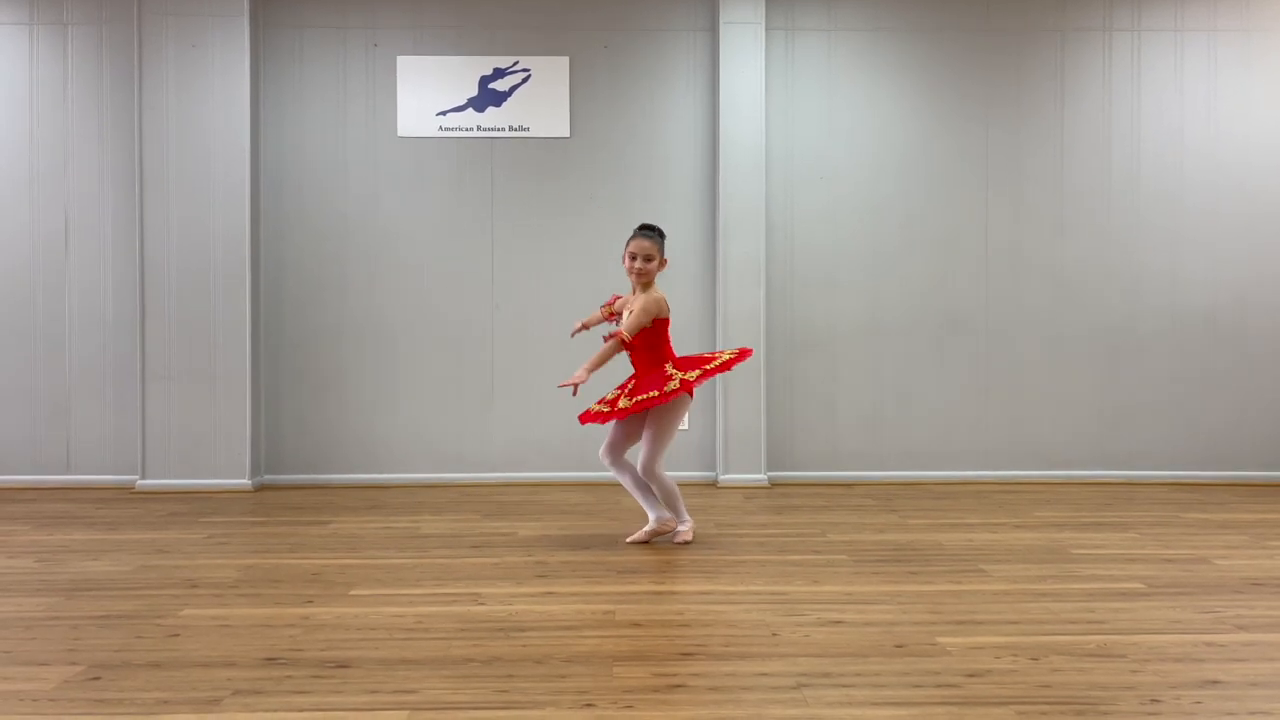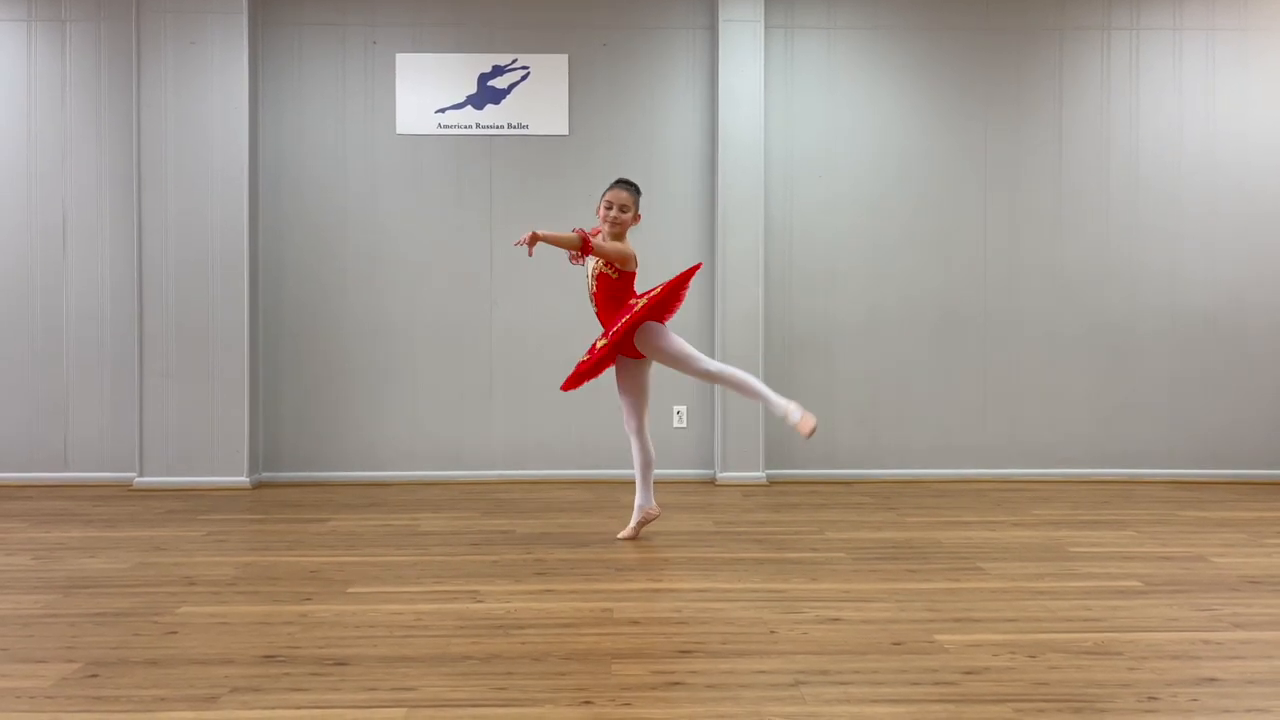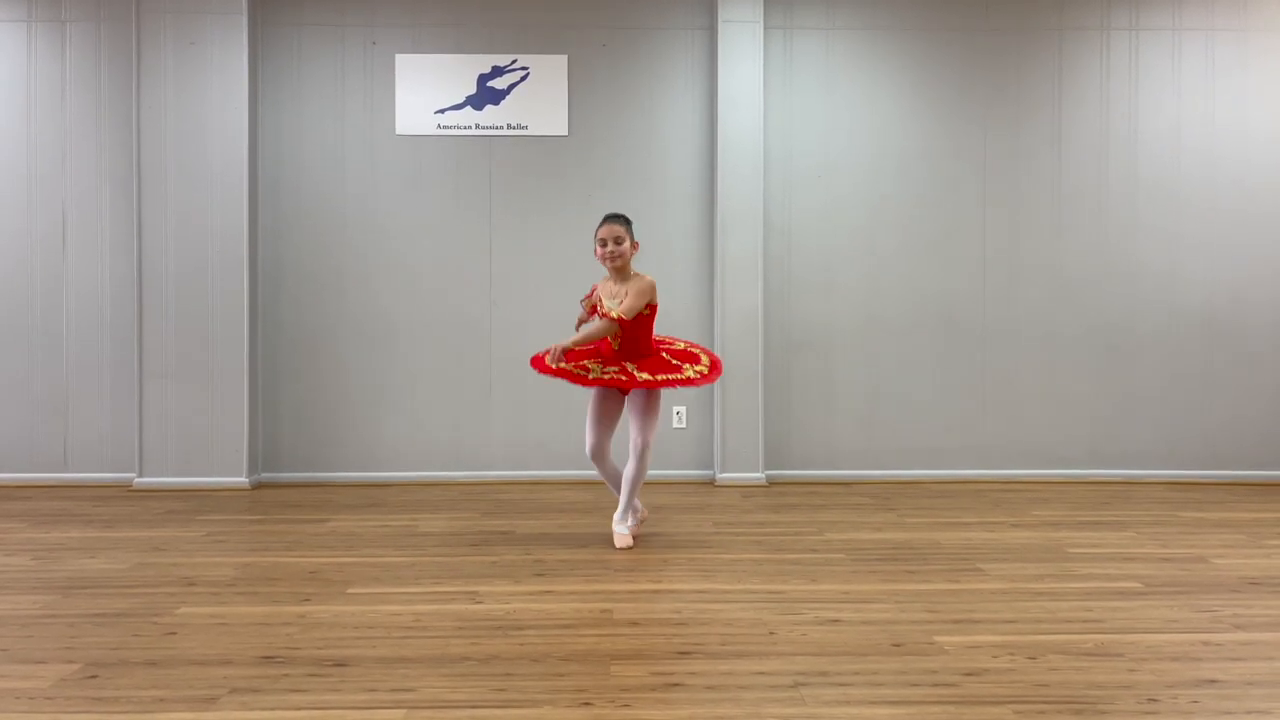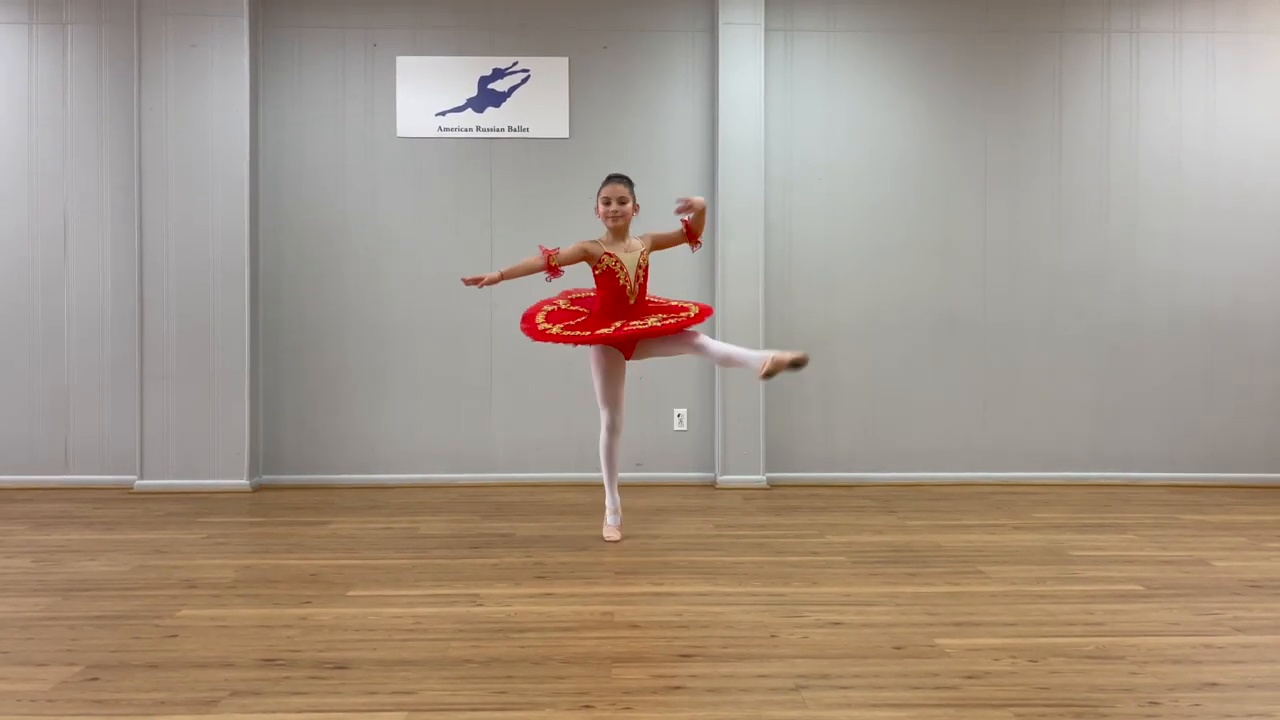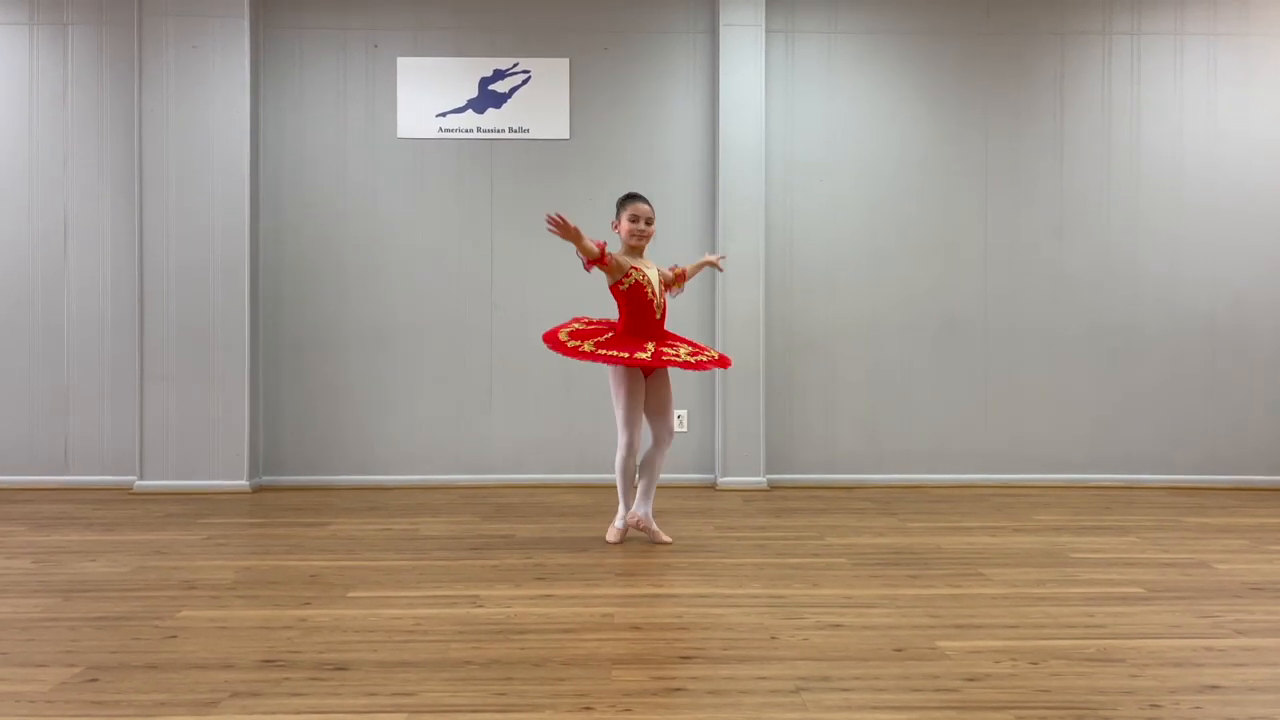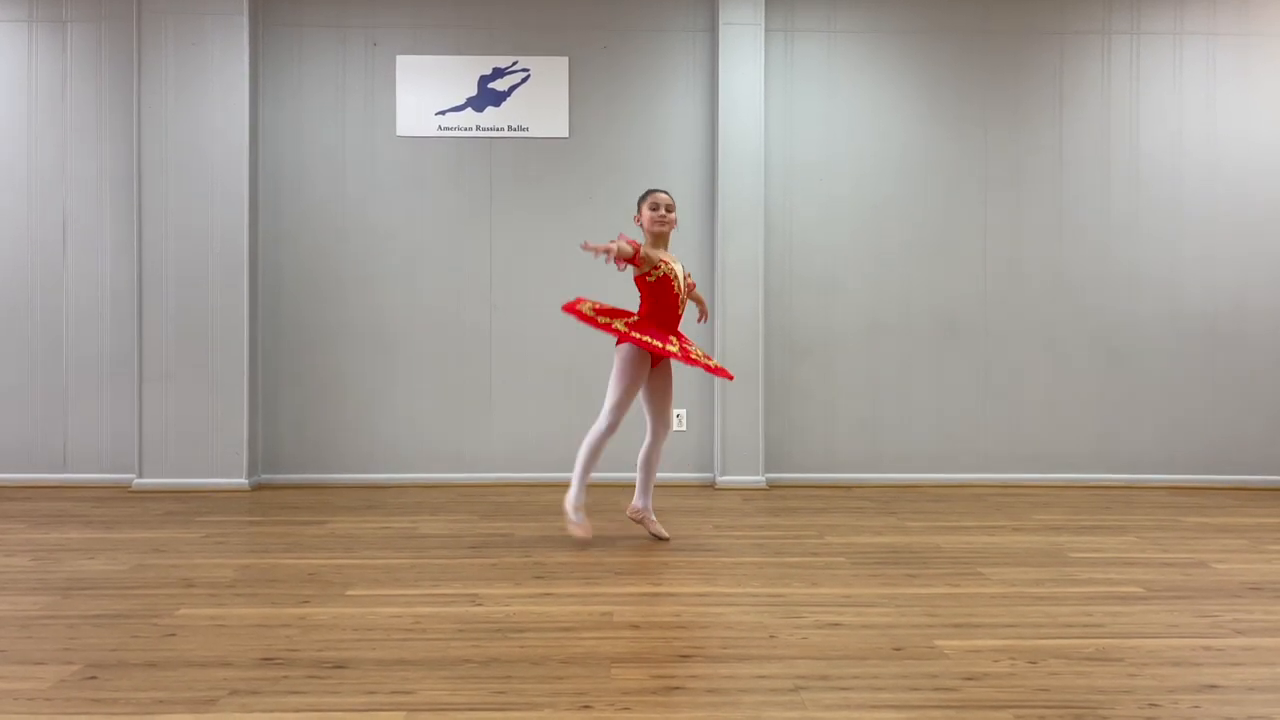
dt=0.5s
person 1, frame 1
left shoulder: (652, 300)
right shoulder: (631, 299)
left elbow: (622, 339)
right elbow: (607, 314)
left wrist: (586, 370)
right wrist: (586, 322)
left hip: (670, 383)
right hip: (647, 388)
left knee: (646, 465)
right knee: (610, 454)
left ankle: (681, 520)
right ankle: (660, 519)
person 1, frame 2
left shoulder: (623, 252)
right shoulder: (599, 239)
left elbow: (585, 244)
right elbow: (587, 237)
left wrist: (539, 236)
left hip: (640, 329)
right hip: (621, 342)
left knee: (708, 368)
right knee: (635, 427)
left ankle: (784, 407)
right ankle: (644, 506)
person 1, frame 3
left shoulder: (645, 284)
right shoulder: (600, 288)
left elbow: (617, 322)
left wrist: (570, 342)
left hip: (647, 369)
right hip: (608, 371)
left knee: (641, 444)
right knee: (595, 450)
left ankle: (623, 516)
right ankle: (633, 507)
person 1, frame 4
left shoulder: (646, 242)
right shoulder: (591, 249)
left elbow: (692, 233)
right elbow: (545, 261)
left wrist: (700, 208)
right wrist: (497, 276)
left hip: (642, 330)
right hip: (603, 335)
left knee: (697, 340)
right knee: (612, 422)
left ankle: (765, 360)
right ankle: (612, 508)
person 1, frame 5
left shoulder: (651, 265)
right shoulder: (616, 262)
left elbow: (674, 280)
right elbow: (592, 252)
left wrist: (705, 261)
right wrist: (574, 236)
left hip: (655, 354)
right hip: (624, 352)
left knee: (664, 435)
right knee: (629, 440)
left ankle: (642, 513)
right ankle: (624, 513)
person 1, frame 6
left shoulder: (673, 260)
right shoulder: (644, 254)
right elbow: (627, 250)
left wrist: (701, 300)
right wrist: (614, 247)
left hip: (664, 347)
right hip: (638, 340)
left knee: (660, 431)
right knee: (610, 419)
left ankle: (642, 507)
right ankle: (575, 497)
